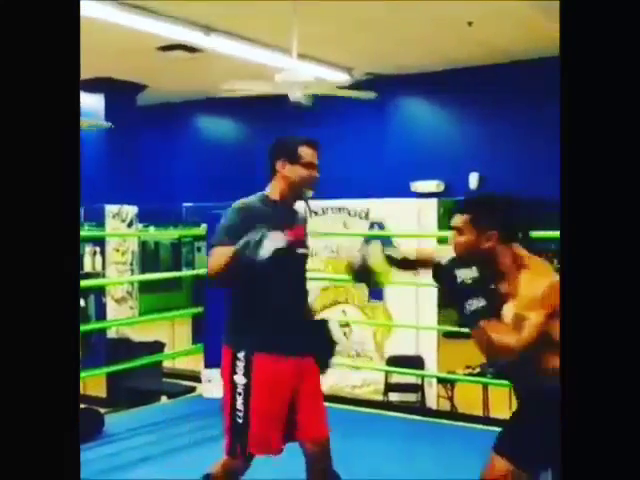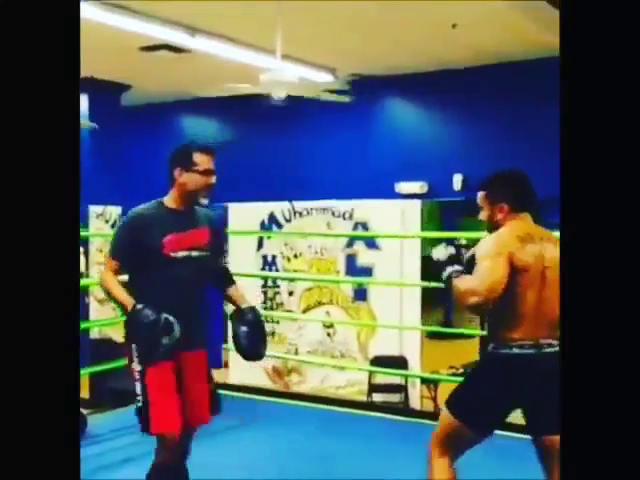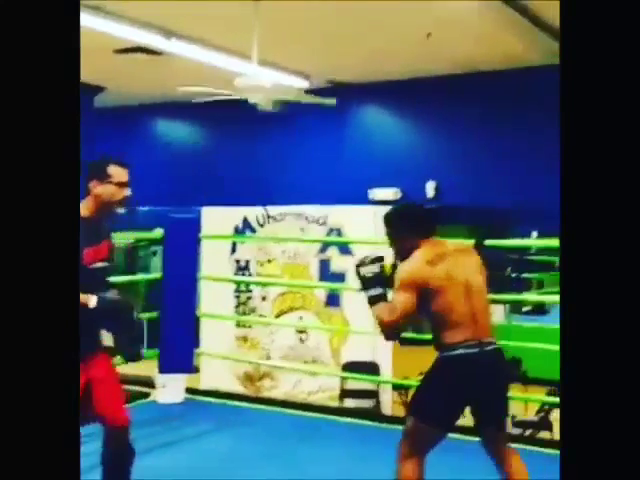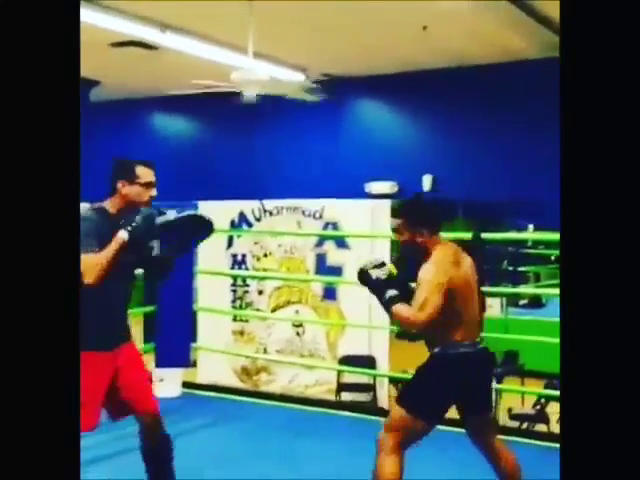
dt=0.5s
person 1, frame 1
left shoulder: (296, 218)
right shoulder: (246, 213)
right elbow: (215, 270)
left wrist: (313, 327)
right wrist: (245, 251)
left hip: (295, 350)
right hip: (253, 350)
left knee: (318, 448)
person 1, frame 2
left shoulder: (207, 221)
right shoulder: (139, 220)
left elbow: (219, 274)
right elbow: (107, 275)
left wrist: (245, 308)
right wrist: (136, 310)
left hip: (192, 340)
right hip: (151, 342)
left knee: (186, 430)
right knee: (169, 436)
person 1, frame 3
left shoulder: (101, 227)
left wrist: (120, 308)
right wrist: (92, 302)
left hip: (90, 346)
right hip: (77, 349)
left knee: (119, 426)
person 1, frame 4
left shoulder: (134, 224)
right shoulder: (88, 221)
right elbow: (90, 275)
right wrist: (124, 235)
left hip: (118, 339)
right hip: (85, 343)
left knee: (151, 418)
right knee: (82, 425)
person 2, frame 1
left shoulder: (535, 281)
right shoulder: (504, 257)
left elbow: (505, 348)
right elbow: (438, 257)
left wrist: (472, 301)
right wrist: (390, 259)
left hip: (549, 397)
right hip: (545, 394)
person 2, frame 2
left shoulder: (499, 242)
right shoulder: (553, 246)
left elbow: (476, 296)
left wrist: (451, 268)
left hip: (506, 363)
right hip: (548, 362)
left knee: (442, 446)
person 2, frame 3
left shoulder: (413, 268)
right shoulder: (469, 254)
left elbow: (390, 326)
left wrist: (374, 287)
left hip: (455, 366)
right hip: (491, 360)
left knee: (410, 452)
right knee: (502, 451)
person 2, frame 4
left shoulder: (436, 268)
right shoulder: (457, 254)
left elbow: (415, 323)
left wrist: (385, 290)
right wrist: (397, 282)
left hip: (449, 362)
right hip: (476, 359)
left knee: (390, 443)
right knee: (488, 441)
